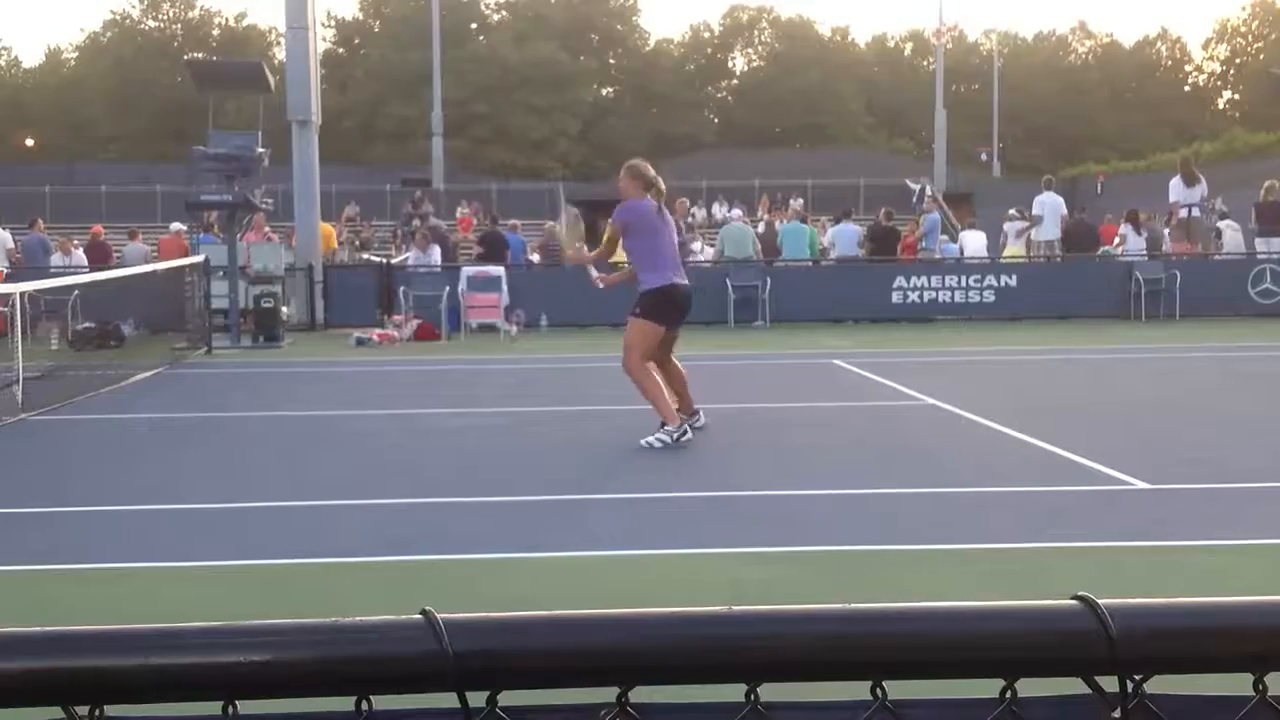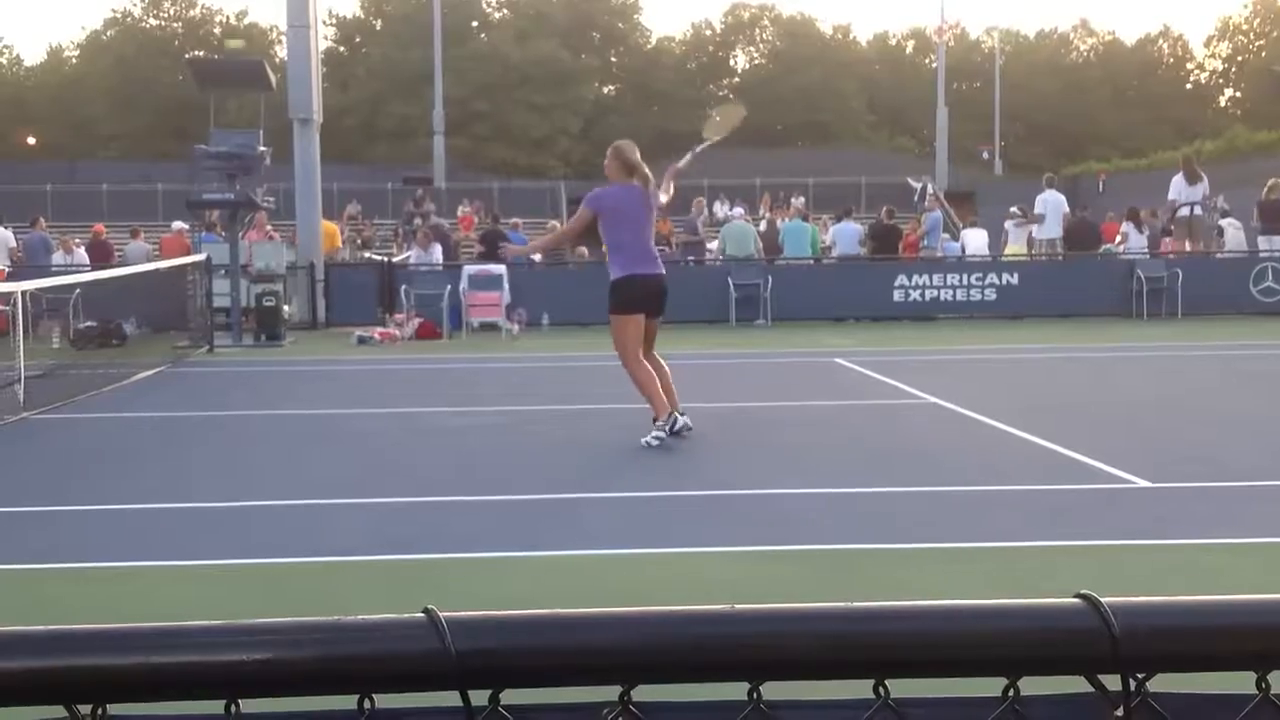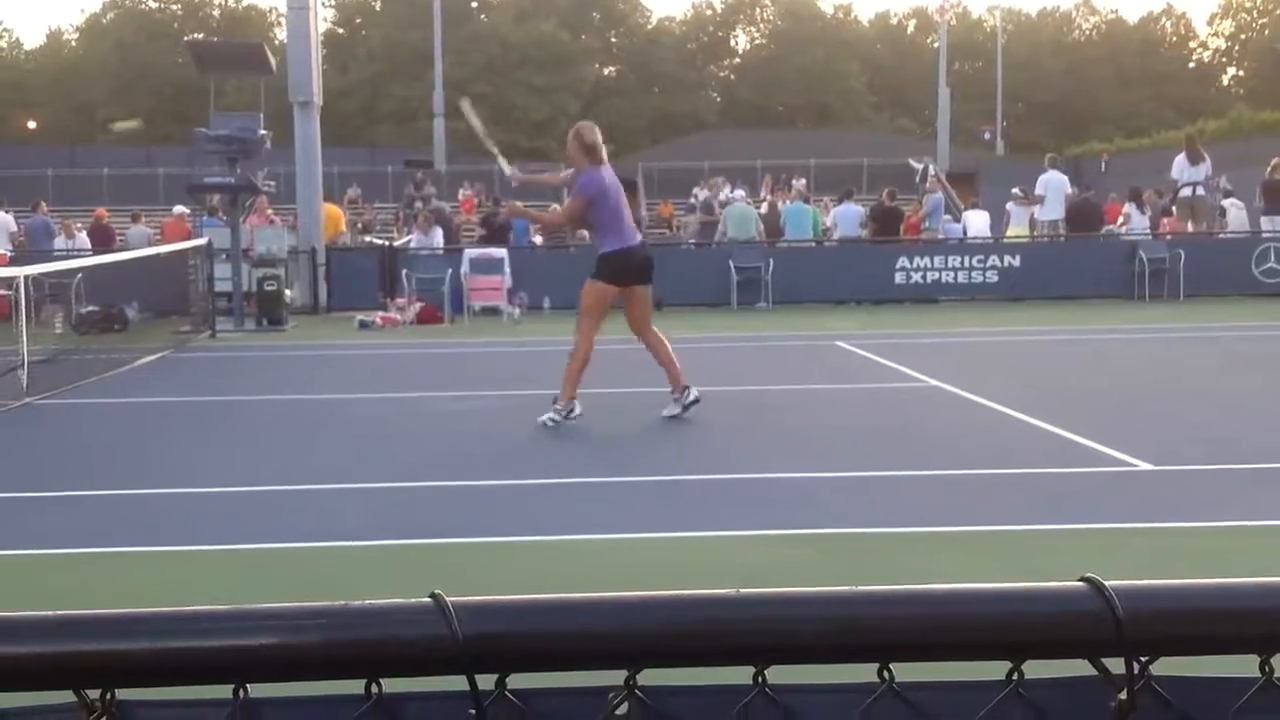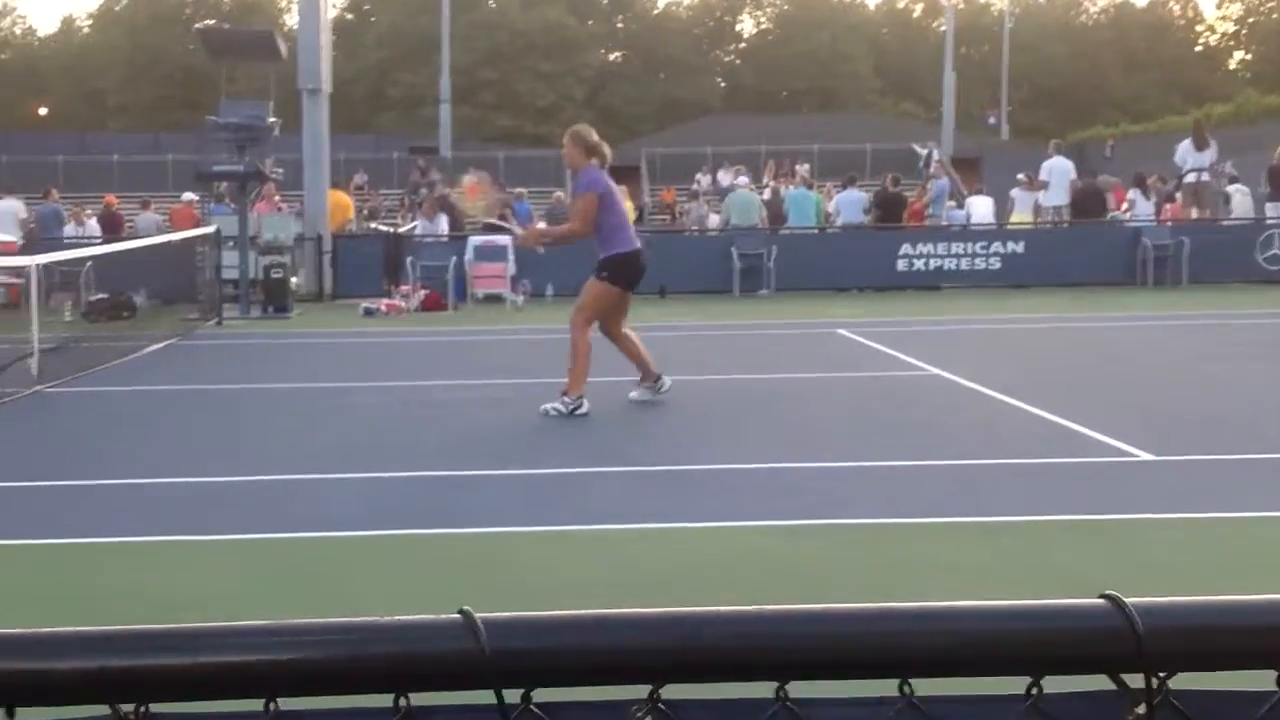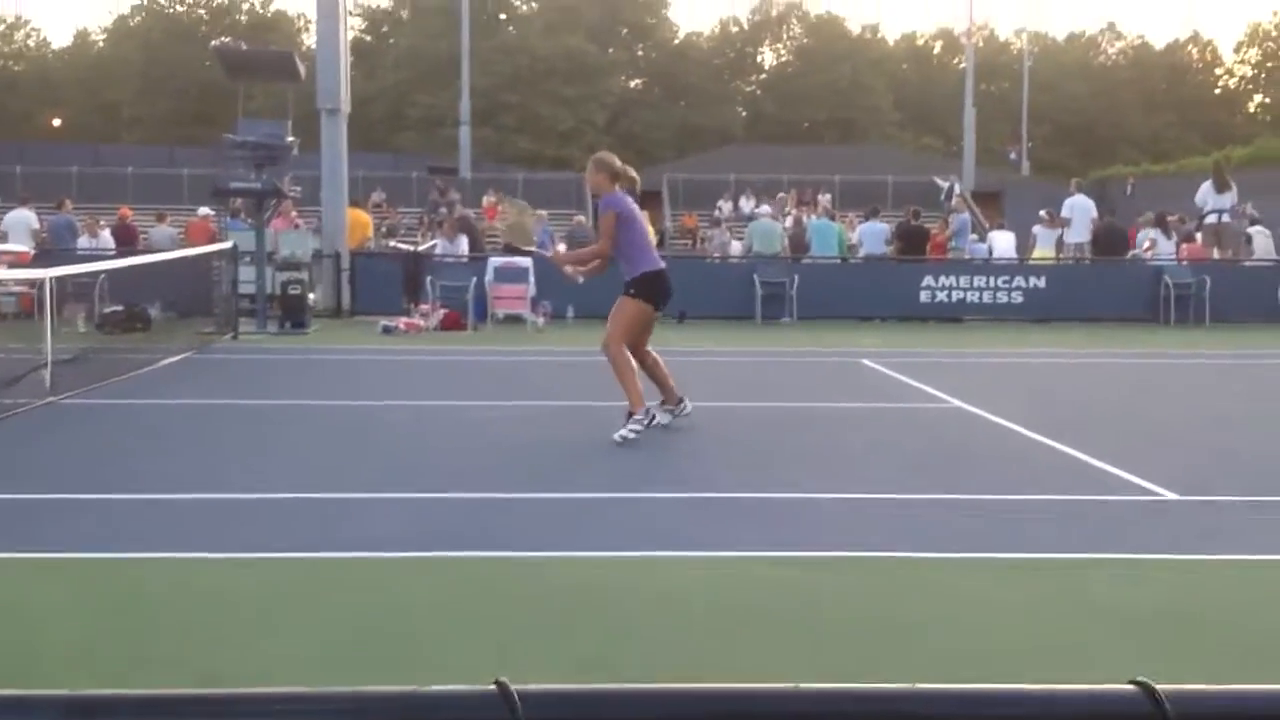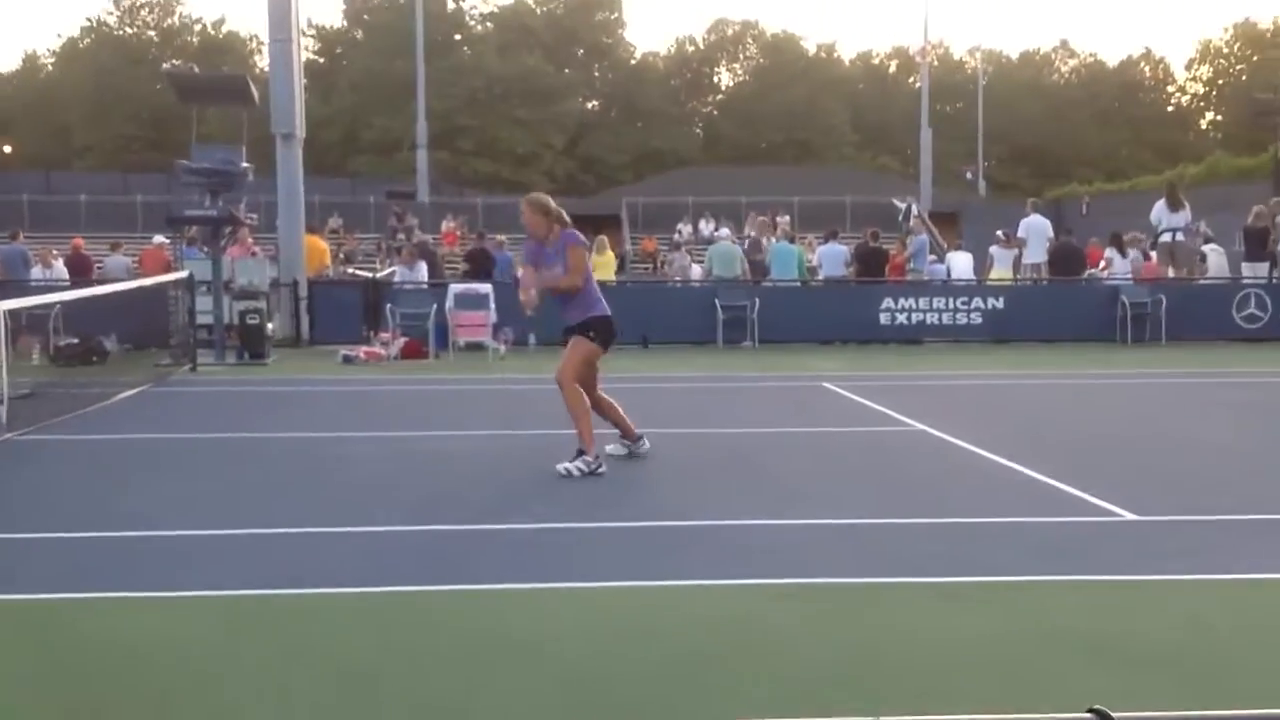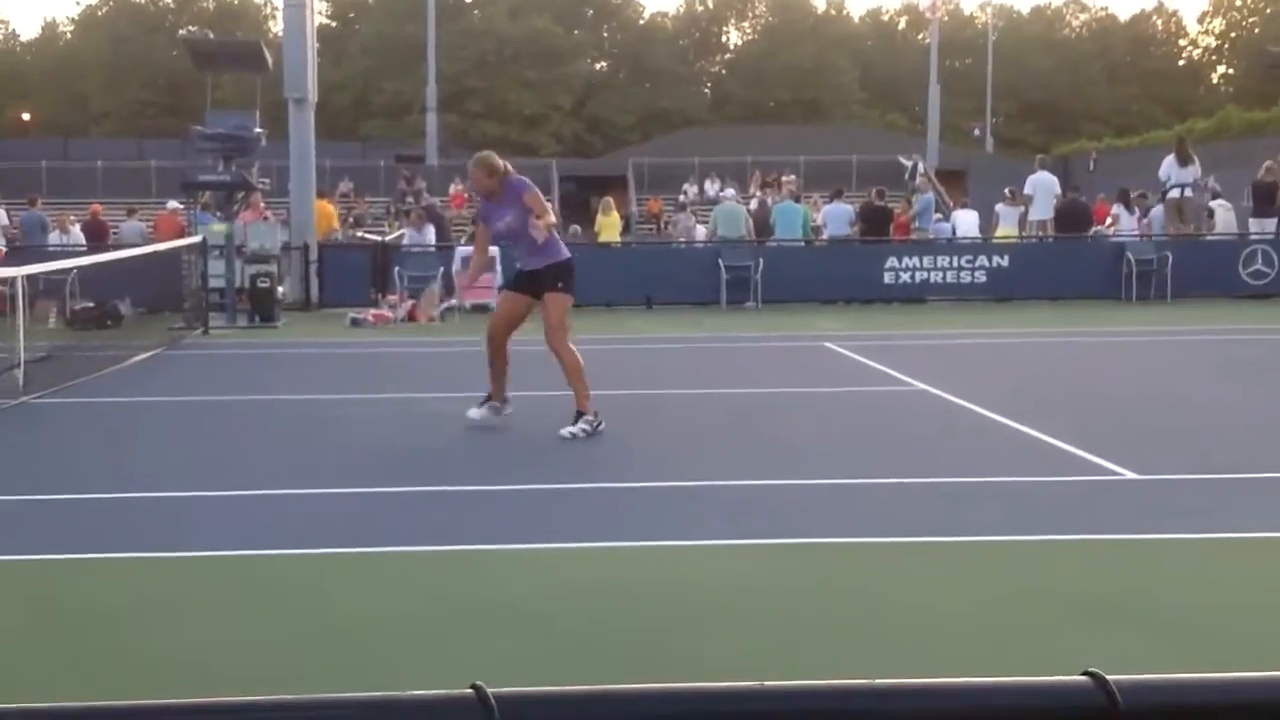
dt=0.3s
person 1, frame 1
left shoulder: (626, 211)
right shoulder: (661, 213)
left elbow: (607, 251)
left wrist: (584, 258)
right wrist: (612, 279)
left hip: (658, 294)
right hip: (680, 292)
left knee: (634, 362)
right knee: (662, 357)
left ankle: (673, 425)
right ankle: (690, 413)
person 1, frame 2
left shoulder: (600, 197)
right shoulder: (647, 194)
left elbow: (568, 234)
right elbow: (663, 197)
left wrist: (527, 249)
right wrist: (669, 177)
left hip: (628, 284)
right hip: (656, 281)
left knee: (632, 358)
right knee: (646, 353)
left ankle: (665, 418)
right ankle: (675, 414)
person 1, frame 3
left shoulder: (588, 180)
right shoulder: (598, 170)
left elbow: (562, 220)
right elbow: (566, 180)
left wrist: (522, 213)
right wrist: (525, 178)
left hip: (617, 259)
right hip: (636, 255)
left knee: (584, 330)
right knee: (644, 330)
left ankle: (566, 402)
right ankle: (682, 390)
person 1, frame 4
left shoulder: (589, 179)
right shoulder: (591, 176)
left elbow: (581, 228)
right elbow: (579, 225)
left wrist: (540, 233)
right wrist: (545, 238)
left hip: (621, 260)
right hip: (626, 259)
left knee: (579, 323)
right knee: (612, 327)
left ankle: (574, 397)
right ankle: (652, 379)
person 1, frame 5
left shoulder: (610, 201)
right shoulder: (619, 200)
left elbow: (605, 247)
right elbow: (613, 251)
left wrist: (566, 258)
right wrist: (586, 270)
left hip: (646, 280)
right hip: (652, 279)
left knee: (613, 342)
right knee: (636, 347)
left ankle: (639, 412)
right ankle: (674, 402)
person 1, frame 6
left shoulder: (570, 239)
right shoulder: (532, 248)
left elbow: (576, 281)
right elbow: (527, 281)
left wrist: (545, 281)
right wrist: (529, 291)
left hip: (595, 322)
right hip: (575, 325)
left knee: (566, 378)
right knee: (587, 391)
left ankle: (589, 455)
right ankle: (633, 439)
person 1, frame 7
left shoulder: (517, 185)
right shoulder: (484, 206)
left elbow: (550, 216)
right elbow: (481, 249)
left wrist: (539, 223)
right wrist: (470, 277)
left hip: (555, 267)
right hip: (527, 272)
left knee: (556, 341)
right knee: (496, 332)
left ankle: (587, 415)
right ankle: (498, 399)
